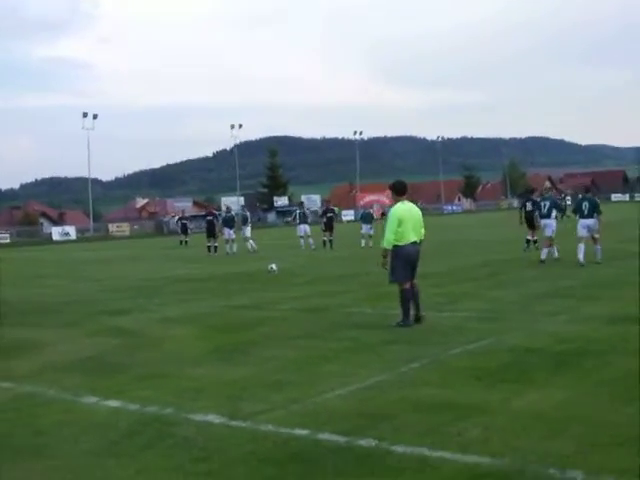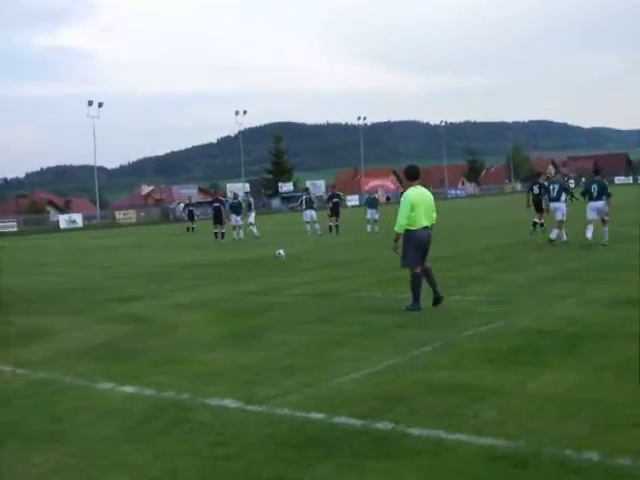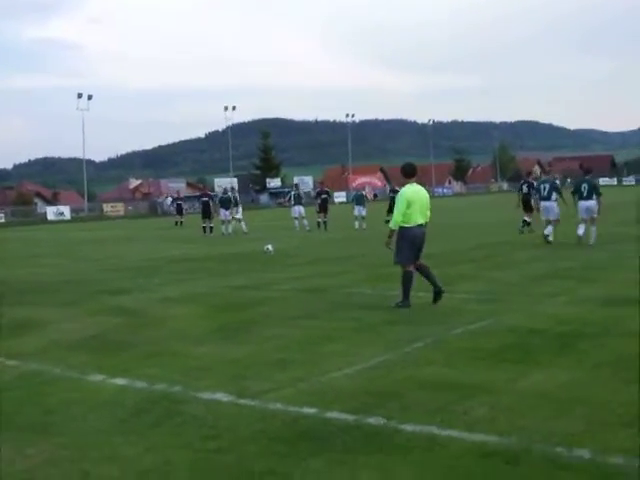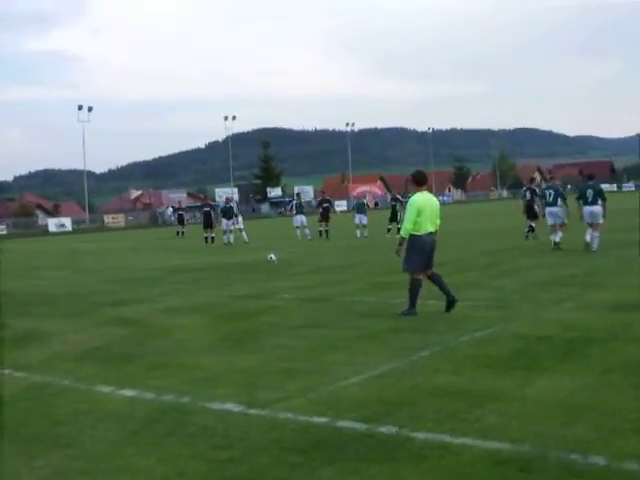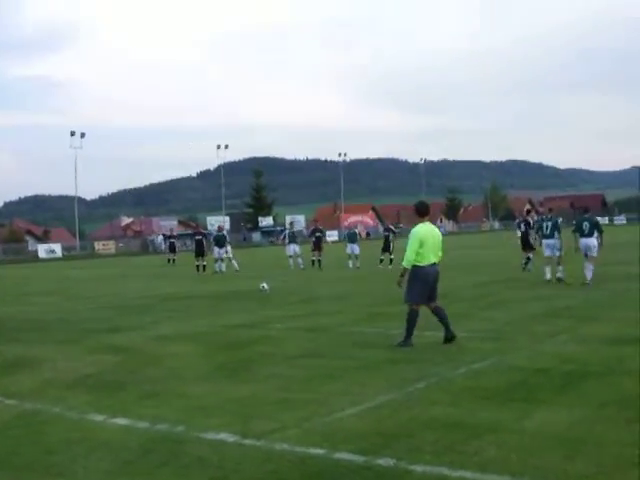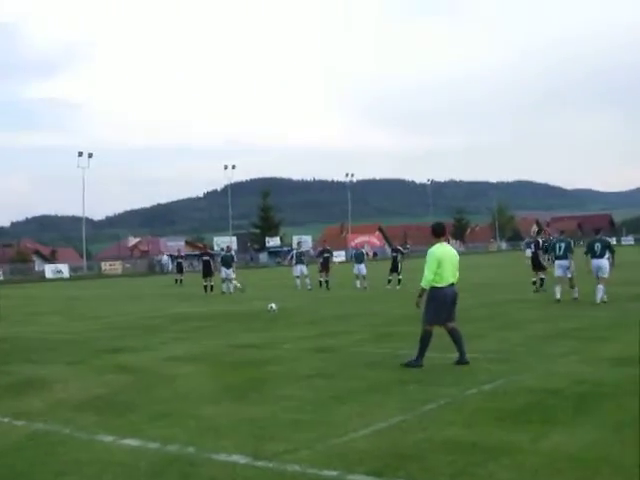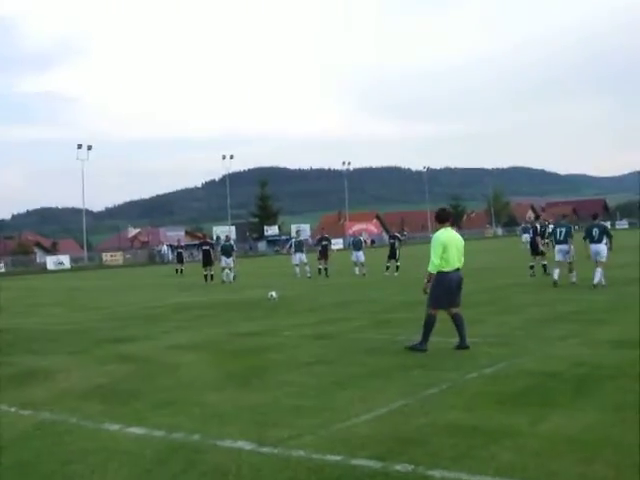
dt=0.1s
person 1, frame 1
left shoulder: (395, 211)
right shoulder: (416, 209)
left elbow: (389, 236)
right elbow: (421, 232)
left wrist: (384, 256)
left hip: (401, 249)
right hip: (415, 248)
left knee: (404, 284)
right knee: (411, 281)
left ankle: (406, 319)
right ankle: (417, 312)
person 1, frame 2
left shoulder: (408, 195)
right shoulder: (428, 194)
left elbow: (402, 221)
right elbow: (433, 216)
left wrist: (396, 240)
left hip: (412, 234)
right hip: (426, 232)
left knee: (415, 268)
right knee: (423, 265)
left ankle: (416, 303)
right ankle: (436, 293)
person 1, frame 3
left shoulder: (404, 192)
right shoulder: (424, 192)
left elbow: (397, 217)
right elbow: (427, 214)
left wrist: (390, 236)
left hip: (407, 231)
right hip: (421, 230)
left knee: (407, 266)
right knee: (416, 262)
left ankle: (406, 300)
right ankle: (437, 287)
person 1, frame 4
left shoulder: (414, 200)
right shoulder: (434, 200)
left elbow: (407, 225)
right elbow: (437, 222)
left wrist: (400, 244)
left hip: (417, 239)
right hip: (430, 238)
left knee: (415, 274)
right knee: (428, 271)
left ankle: (412, 308)
right ankle: (449, 296)
person 1, frame 5
left shoulder: (416, 231)
right shoulder: (436, 231)
left elbow: (410, 257)
left wrist: (402, 275)
left hip: (420, 270)
right hip: (433, 269)
left knee: (414, 305)
right knee: (432, 303)
left ankle: (408, 339)
right ankle: (450, 332)
person 1, frame 6
left shoulder: (434, 251)
right shoulder: (453, 251)
left elbow: (428, 276)
left wrist: (420, 296)
left hip: (438, 291)
right hip: (452, 290)
left knee: (428, 325)
right knee: (450, 324)
left ankle: (418, 359)
right ankle: (462, 356)
person 1, frame 7
left shoulder: (438, 237)
right shoulder: (457, 236)
left elbow: (435, 262)
left wrist: (427, 281)
left hip: (443, 276)
right hip: (457, 275)
left knee: (432, 309)
right knee: (453, 309)
left ankle: (423, 343)
right ankle: (463, 341)
